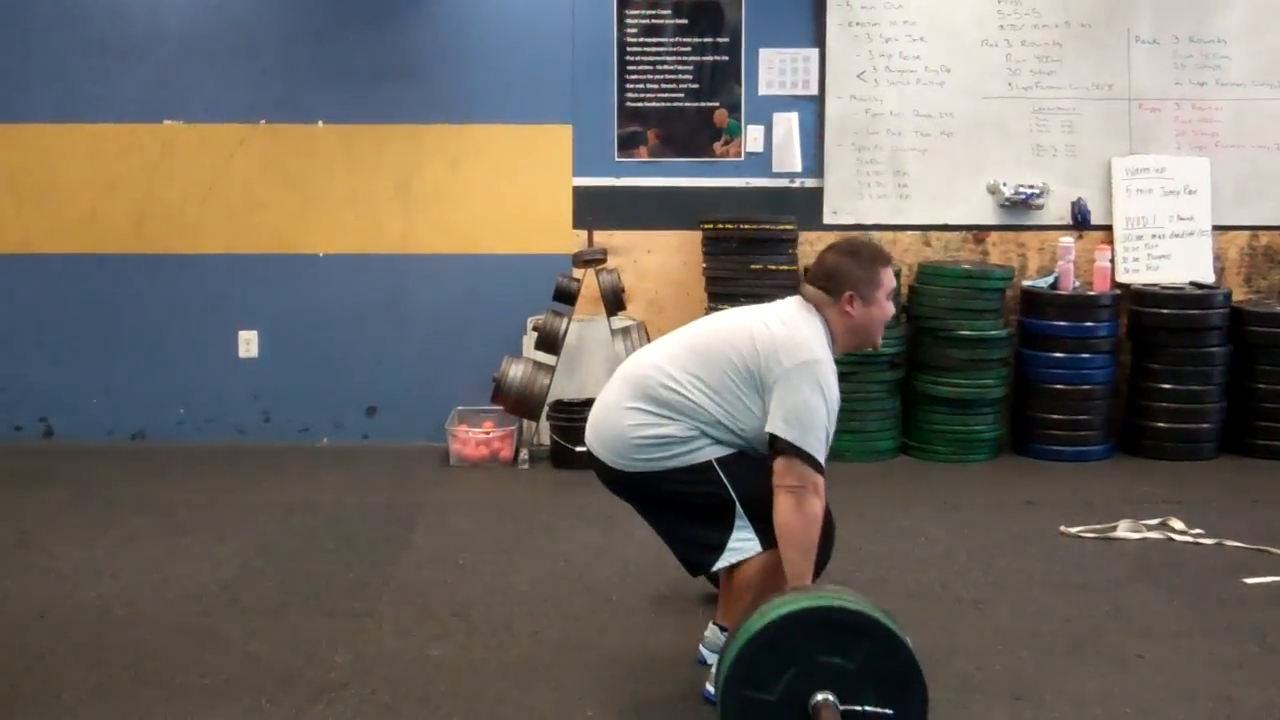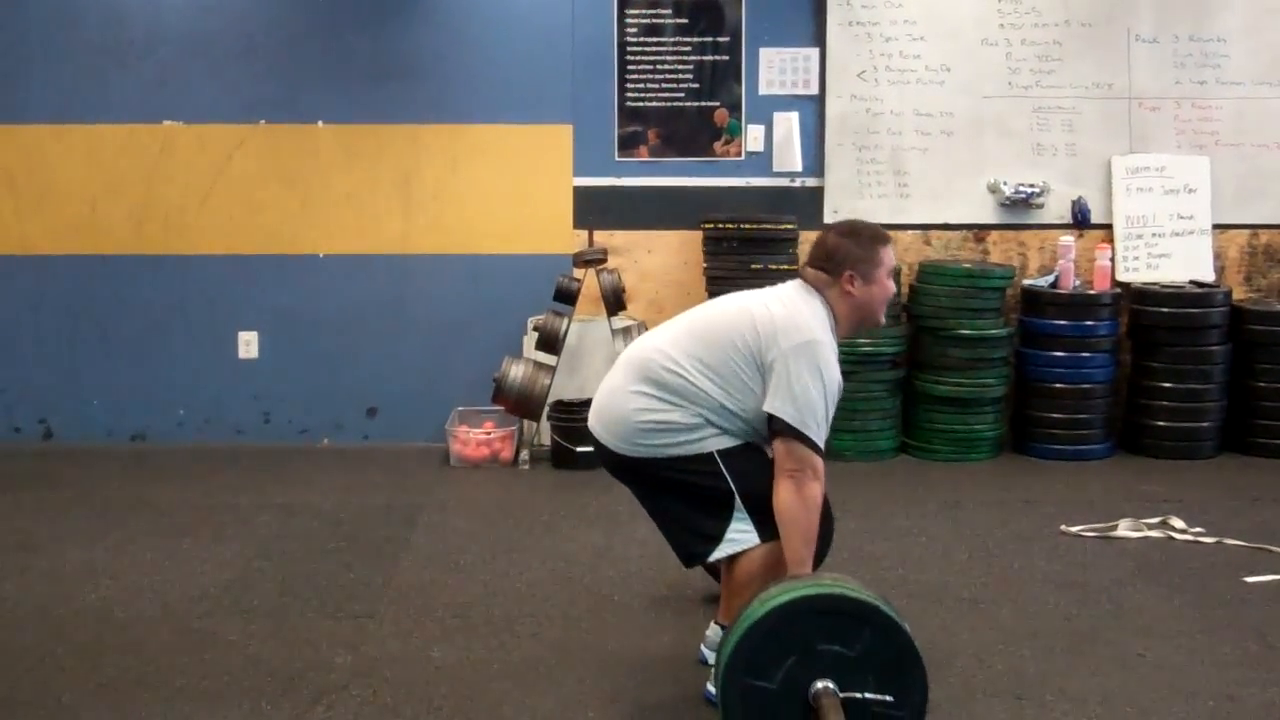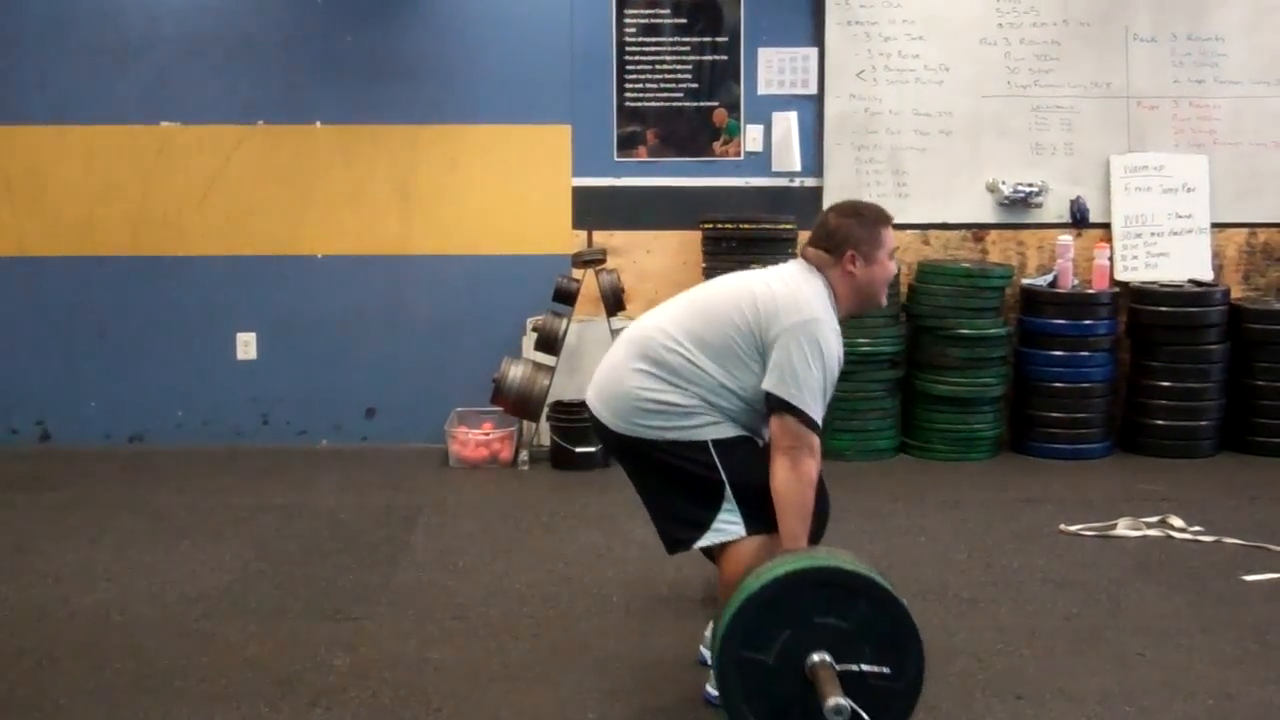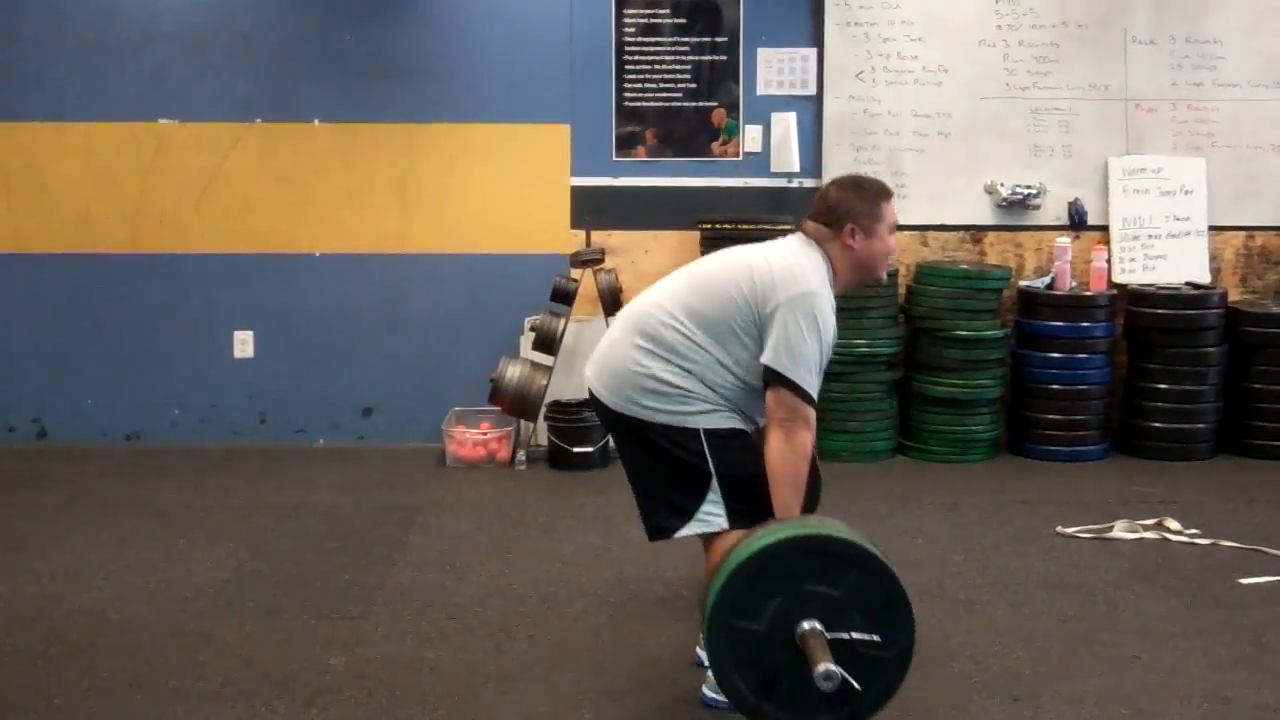
dt=0.1s
person 1, frame 1
left shoulder: (791, 324)
right shoulder: (807, 358)
right elbow: (799, 492)
left hip: (634, 425)
right hip: (646, 442)
left knee: (773, 510)
right knee: (775, 529)
left ankle: (728, 633)
person 1, frame 2
left shoulder: (793, 310)
right shoulder: (808, 341)
right elbow: (799, 475)
left hip: (637, 412)
right hip: (650, 428)
left knee: (772, 504)
right knee: (775, 521)
left ankle: (728, 631)
person 1, frame 3
left shoulder: (795, 287)
right shoulder: (809, 320)
right elbow: (796, 452)
left hip: (640, 392)
right hip: (653, 406)
left knee: (756, 507)
right knee: (762, 521)
person 1, frame 4
left shoulder: (793, 265)
right shoulder: (806, 294)
right elbow: (791, 425)
left hip: (640, 374)
right hip: (652, 389)
left knee: (745, 504)
right knee: (750, 515)
